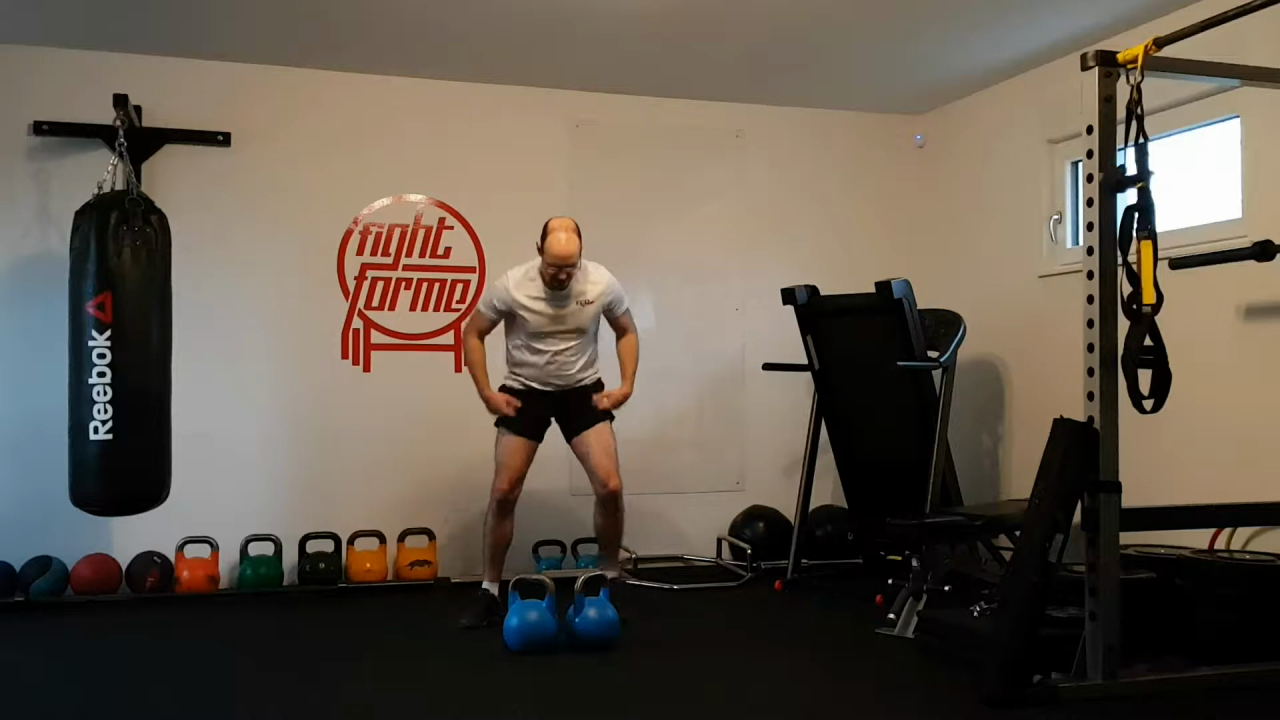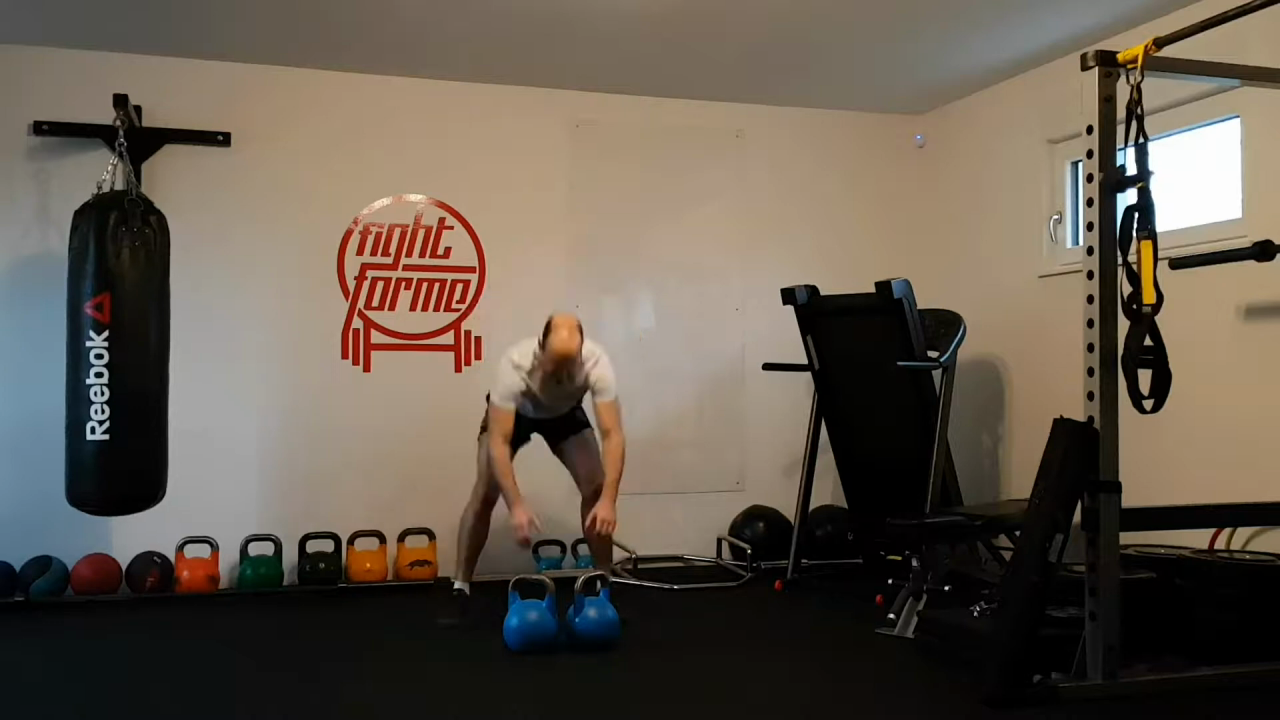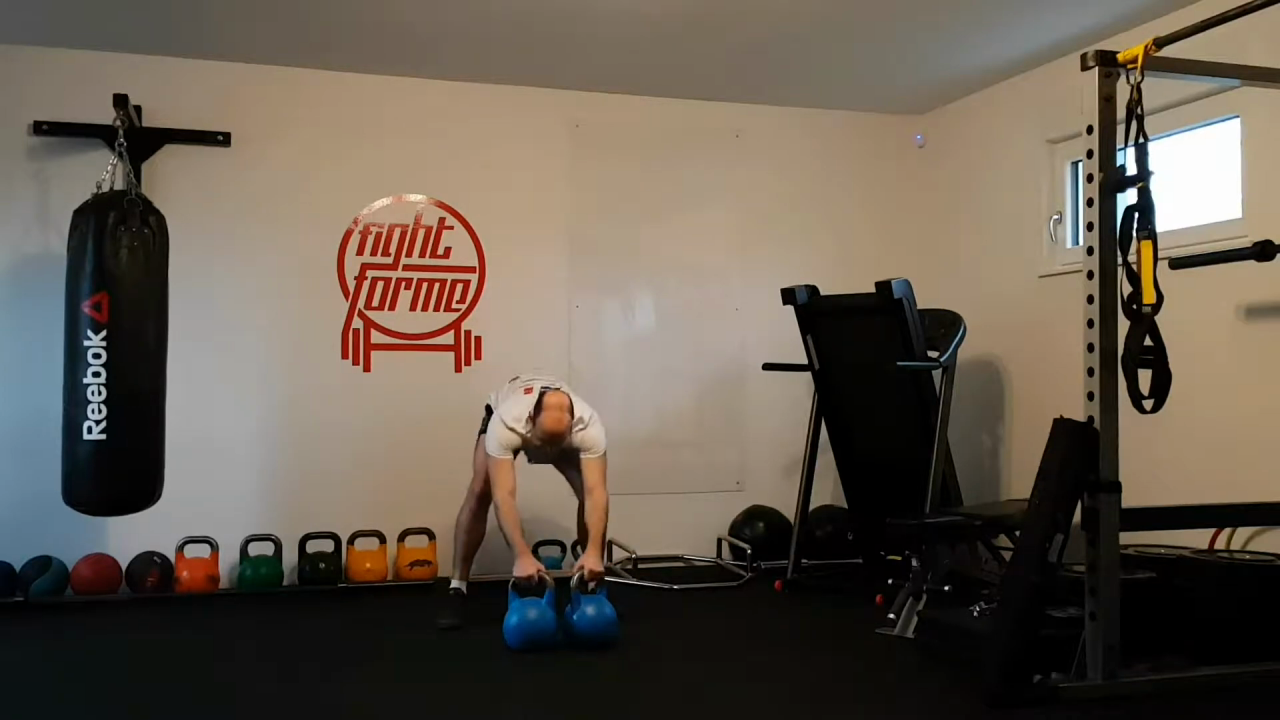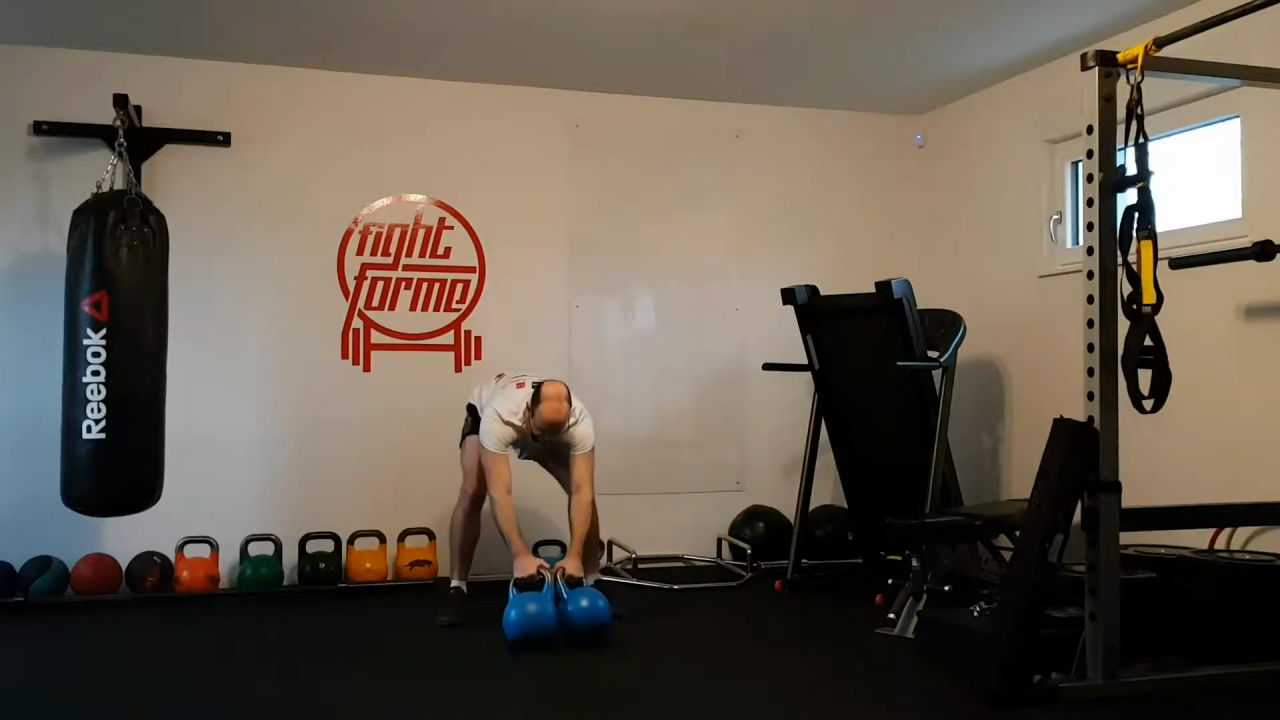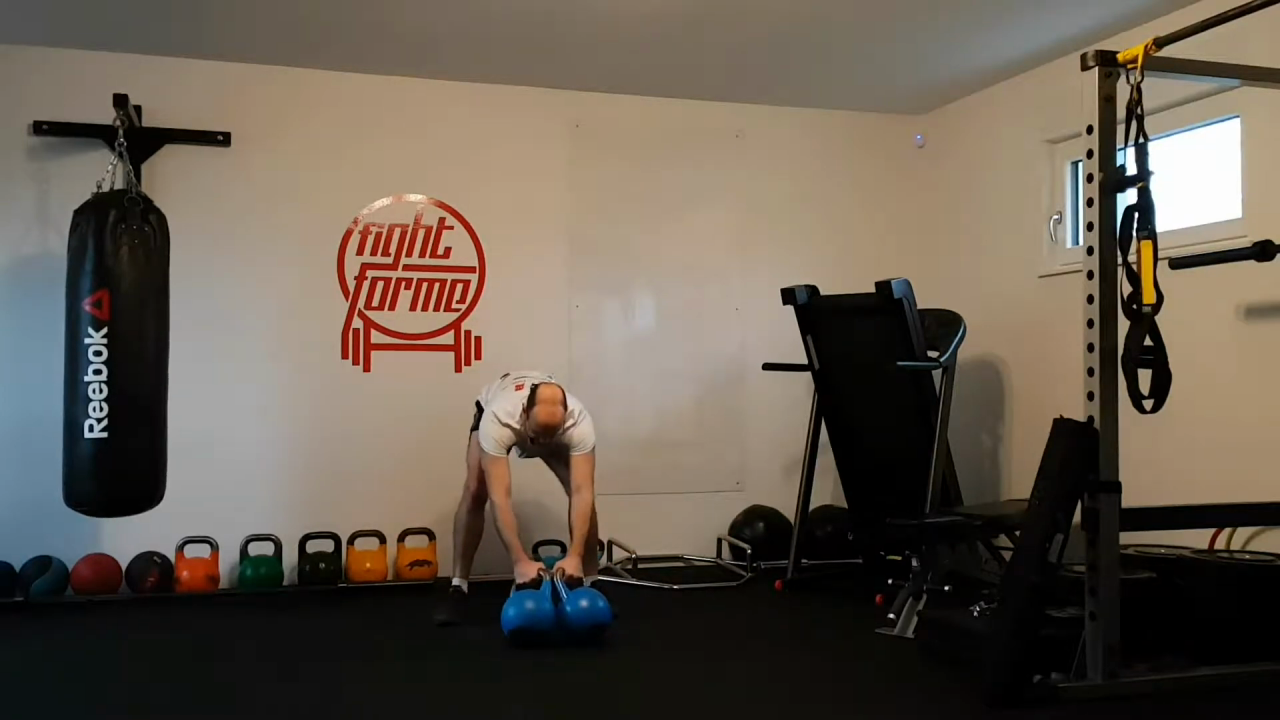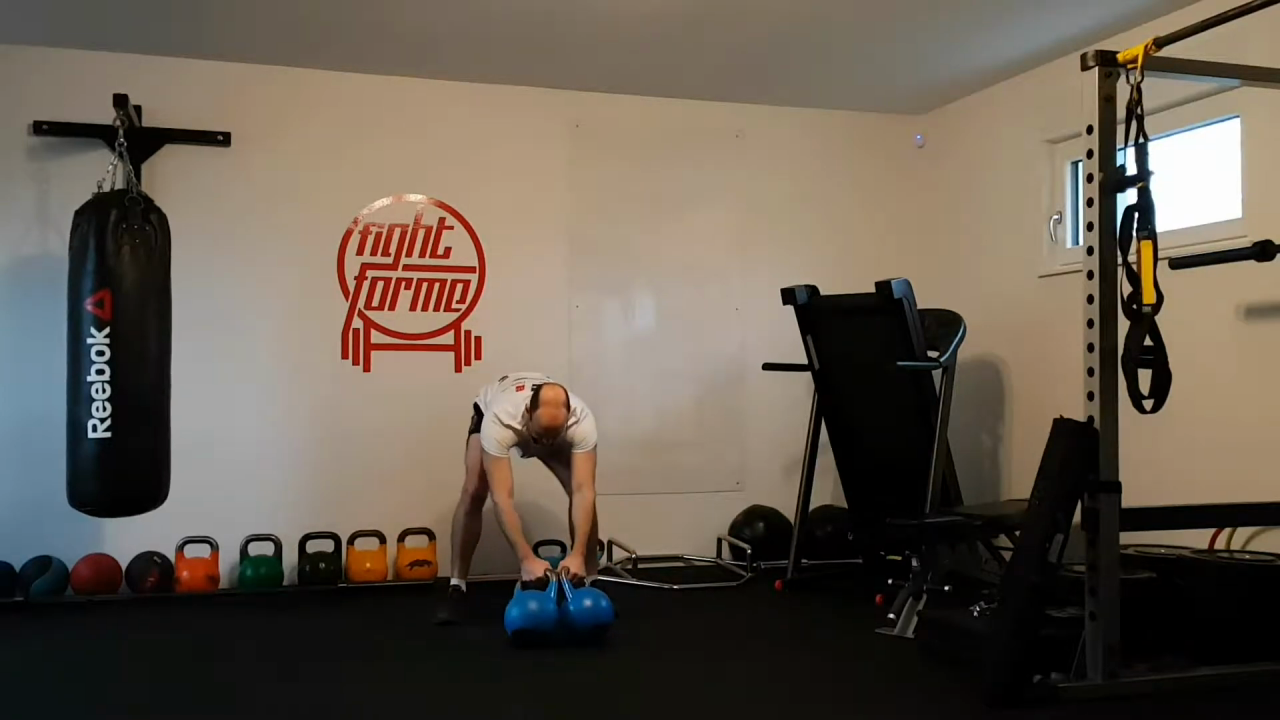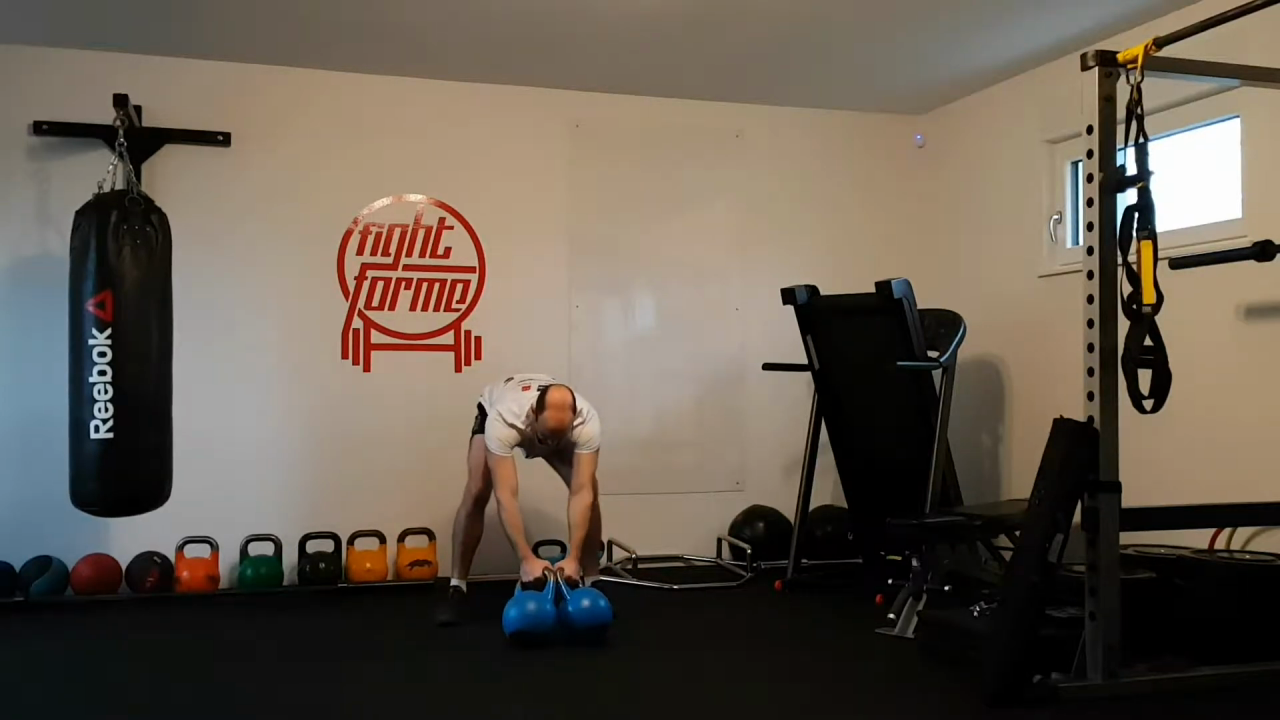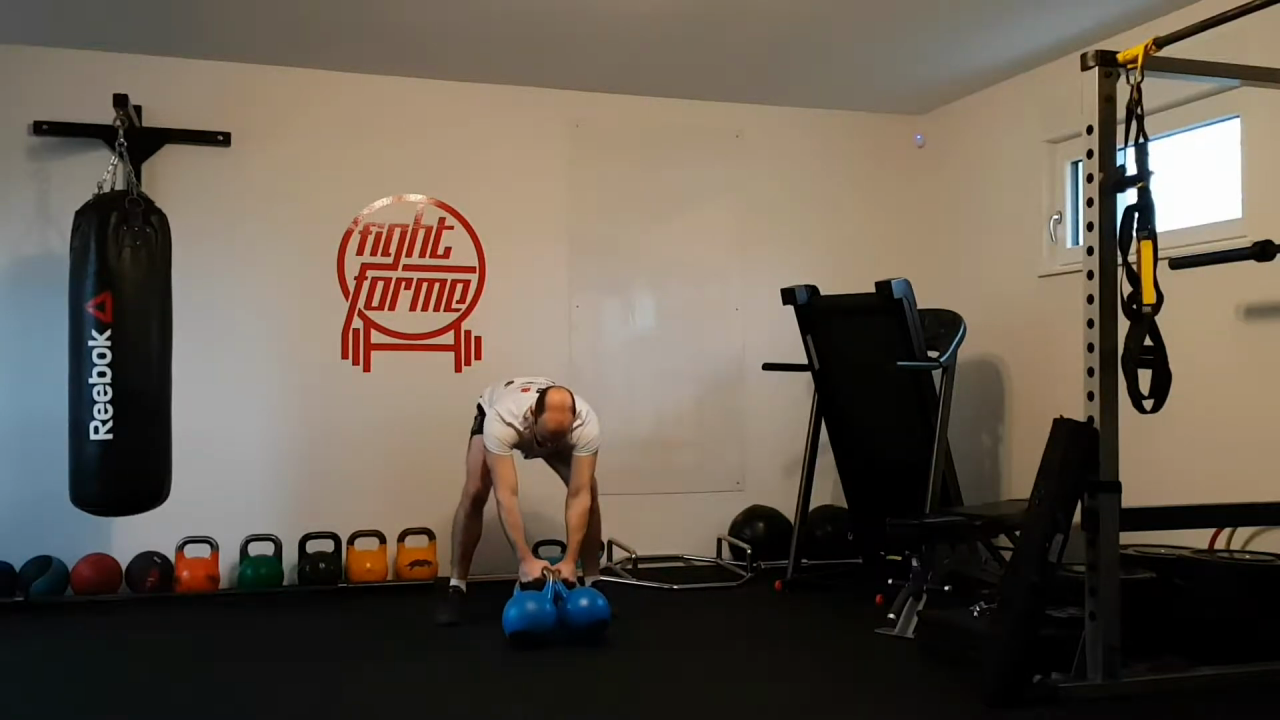
dt=0.3s
person 1, frame 1
left shoulder: (603, 283)
right shoulder: (511, 285)
left elbow: (627, 332)
right elbow: (472, 333)
left wrist: (626, 385)
right wrist: (486, 392)
left hip: (582, 392)
right hip: (526, 393)
left knee: (610, 487)
right knee: (504, 492)
left ankle: (610, 579)
right ankle: (490, 592)
person 1, frame 2
left shoulder: (596, 364)
right shoulder: (514, 366)
left elbow: (612, 435)
right elbow: (498, 442)
left wrist: (608, 499)
right wrist: (516, 506)
left hip: (565, 414)
right hip: (513, 412)
left knee: (595, 490)
right knee: (485, 494)
right ankle: (460, 589)
person 1, frame 3
left shoulder: (587, 425)
right shoulder: (506, 424)
left elbow: (596, 492)
right elbow: (503, 496)
left wrist: (594, 551)
right wrist: (522, 555)
left hip: (560, 429)
right hip: (500, 409)
left knee: (587, 493)
right knee: (479, 492)
left ankle: (593, 585)
right ankle: (457, 589)
person 1, frame 4
left shoulder: (579, 422)
right shoulder: (497, 418)
left elbow: (582, 492)
right elbow: (499, 494)
left wrist: (575, 555)
right wrist: (521, 555)
left hip: (538, 425)
left knee: (583, 491)
right knee: (472, 494)
left ankle: (593, 584)
right ankle: (457, 589)
person 1, frame 5
left shoulder: (579, 422)
right shoulder: (496, 420)
left elbow: (582, 493)
right elbow: (499, 497)
left wrist: (574, 555)
right wrist: (520, 561)
right hip: (492, 406)
left knee: (581, 492)
right knee: (475, 491)
left ankle: (591, 585)
right ankle: (458, 588)
person 1, frame 6
left shoulder: (581, 421)
right shoulder: (498, 420)
left elbow: (583, 490)
right elbow: (501, 497)
left wrist: (577, 554)
right wrist: (527, 558)
left hip: (550, 422)
right hip: (490, 408)
left knee: (580, 490)
right knee: (473, 492)
right ankle: (457, 588)
person 1, frame 7
left shoulder: (587, 421)
right shoulder: (502, 420)
left elbow: (582, 492)
right elbow: (506, 496)
left wrist: (573, 557)
right wrist: (527, 558)
left hip: (555, 423)
left knee: (590, 490)
right knee: (476, 494)
left ankle: (592, 584)
right ankle: (457, 589)
person 1, frame 8
left shoulder: (586, 424)
right shoulder: (500, 420)
left elbow: (579, 496)
right elbow: (505, 495)
left wrist: (570, 560)
right wrist: (525, 559)
left hip: (554, 425)
left knee: (590, 491)
right knee: (474, 494)
left ankle: (592, 583)
right ankle: (456, 588)
